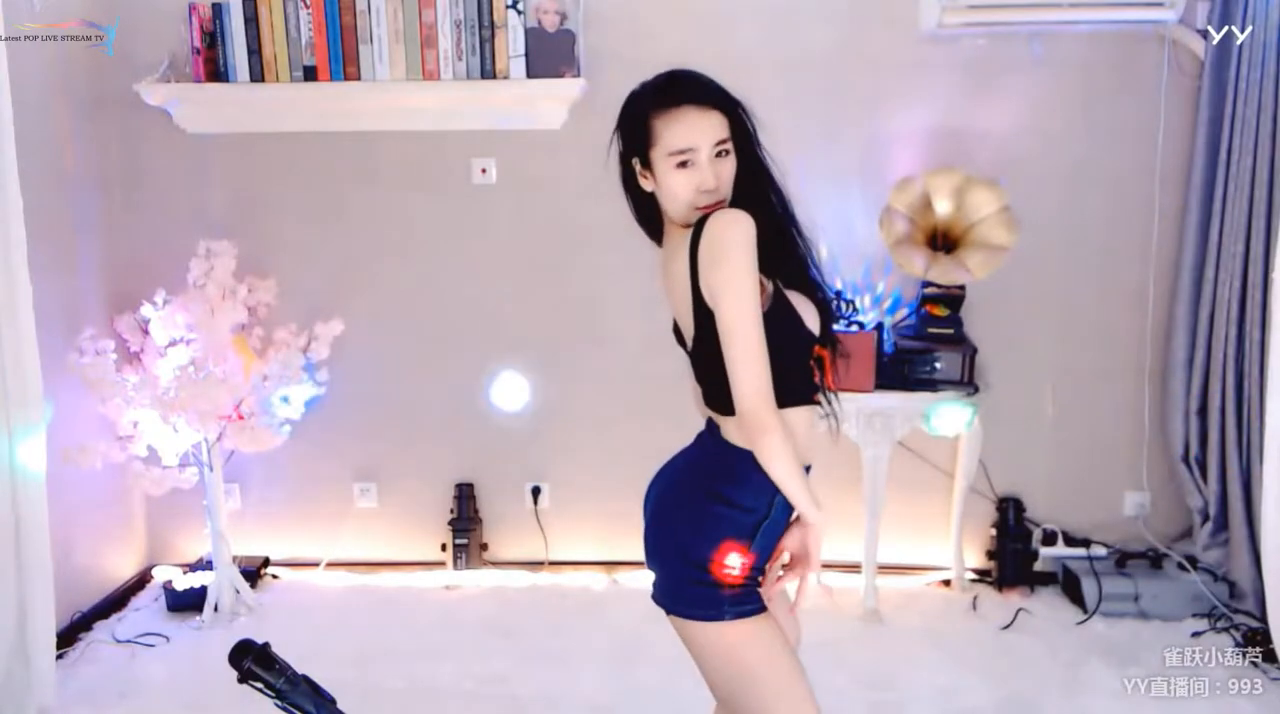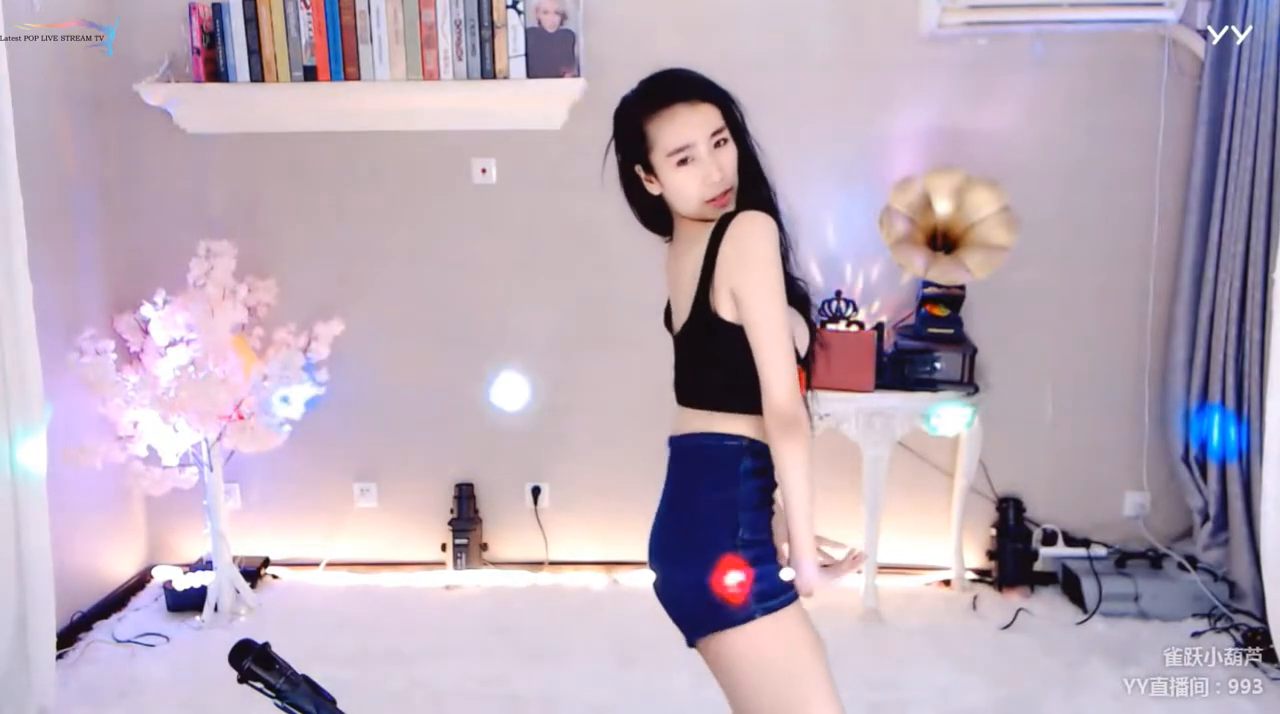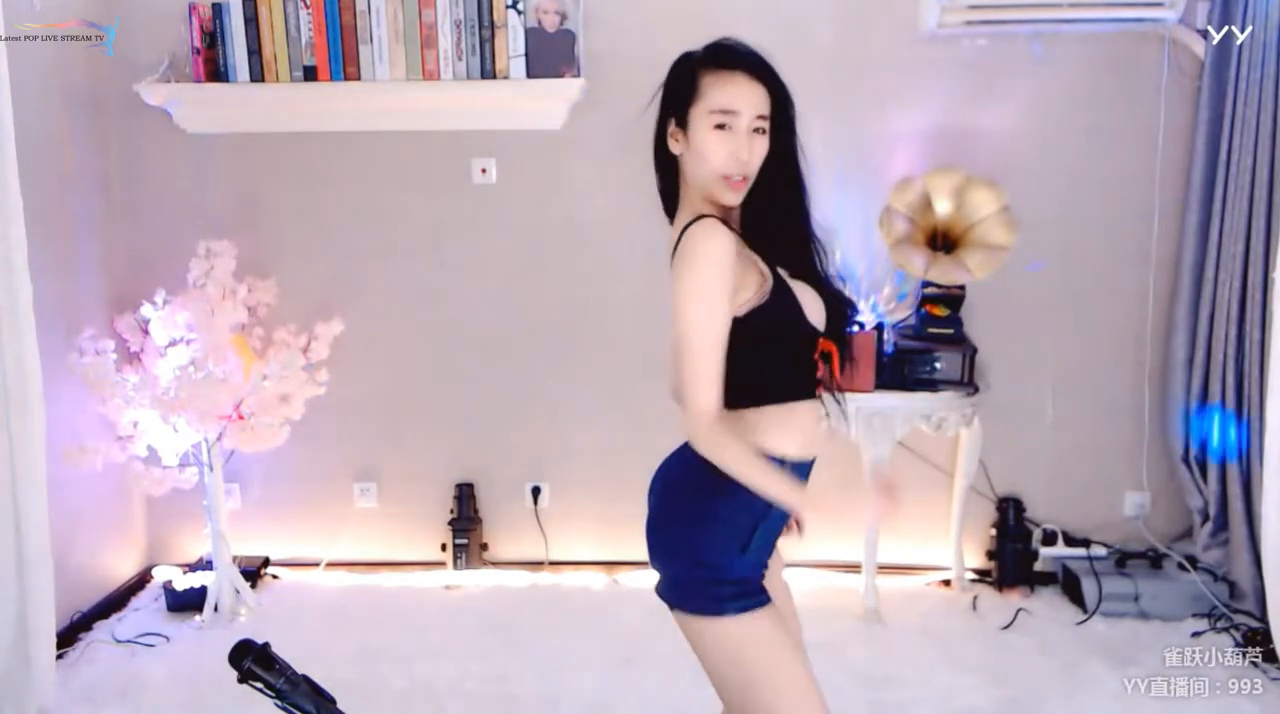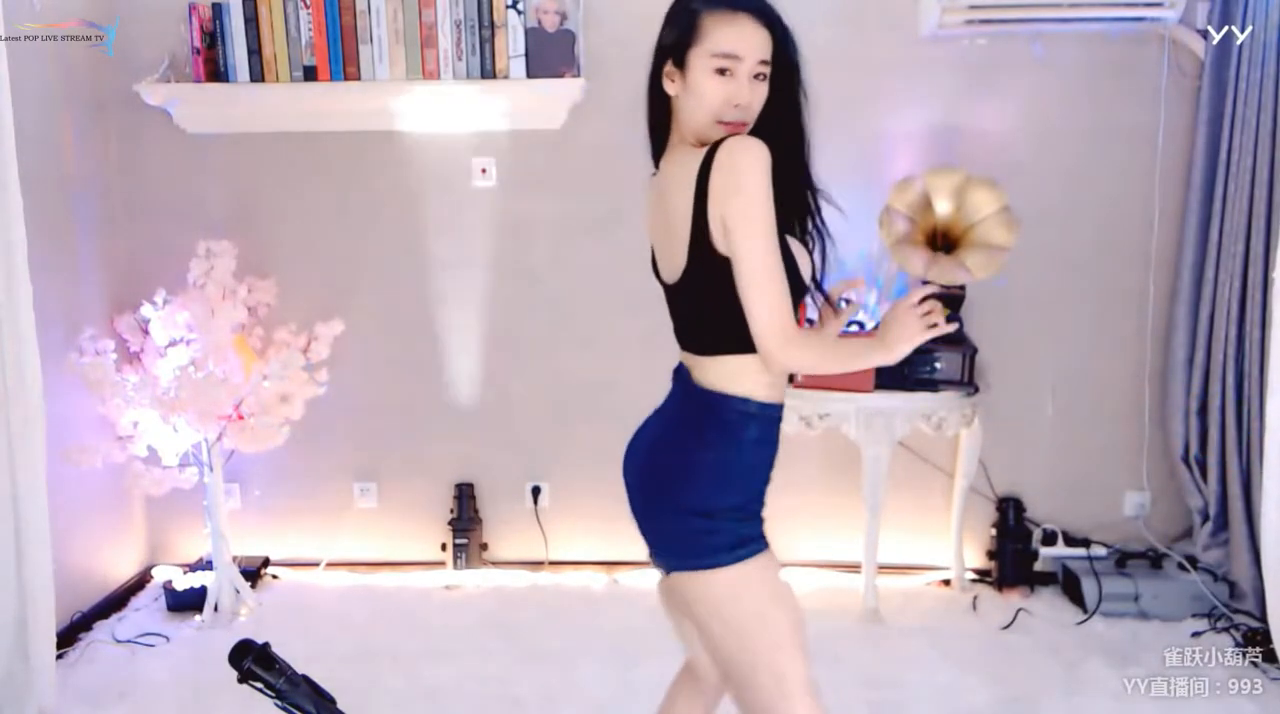
dt=1s
person 1, frame 1
left shoulder: (681, 244)
right shoulder: (730, 229)
right elbow: (757, 415)
right wrist: (811, 515)
left hip: (706, 498)
right hip: (715, 526)
left knee: (777, 646)
person 1, frame 2
left shoulder: (690, 245)
right shoulder: (748, 231)
right elbow: (784, 413)
right wrist: (805, 548)
left hip: (704, 503)
right hip: (721, 519)
person 1, frame 3
left shoulder: (735, 232)
right shoulder: (710, 242)
right elbow: (704, 422)
right wrist: (802, 499)
left hip: (726, 512)
right hip: (716, 526)
person 1, frame 4
left shoulder: (667, 177)
right shoulder: (742, 159)
right elbow: (779, 347)
left wrist: (822, 323)
right wrist: (884, 344)
left hip: (673, 451)
right hip: (708, 473)
